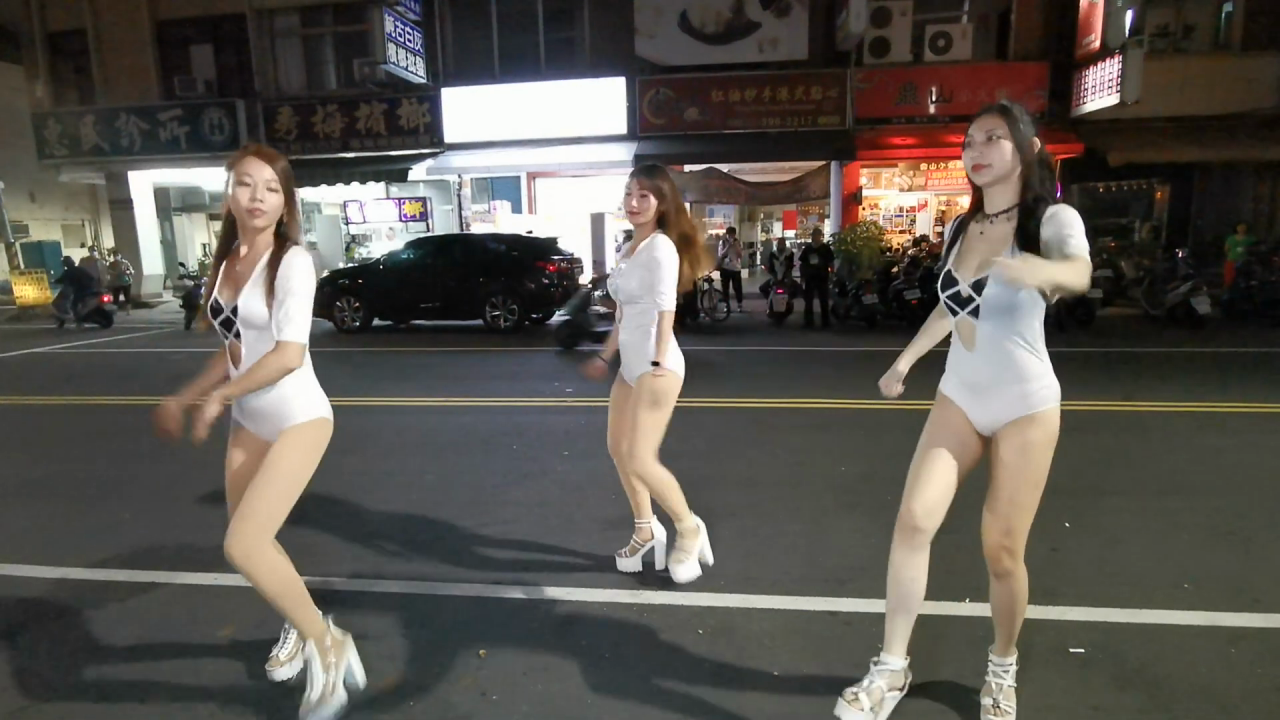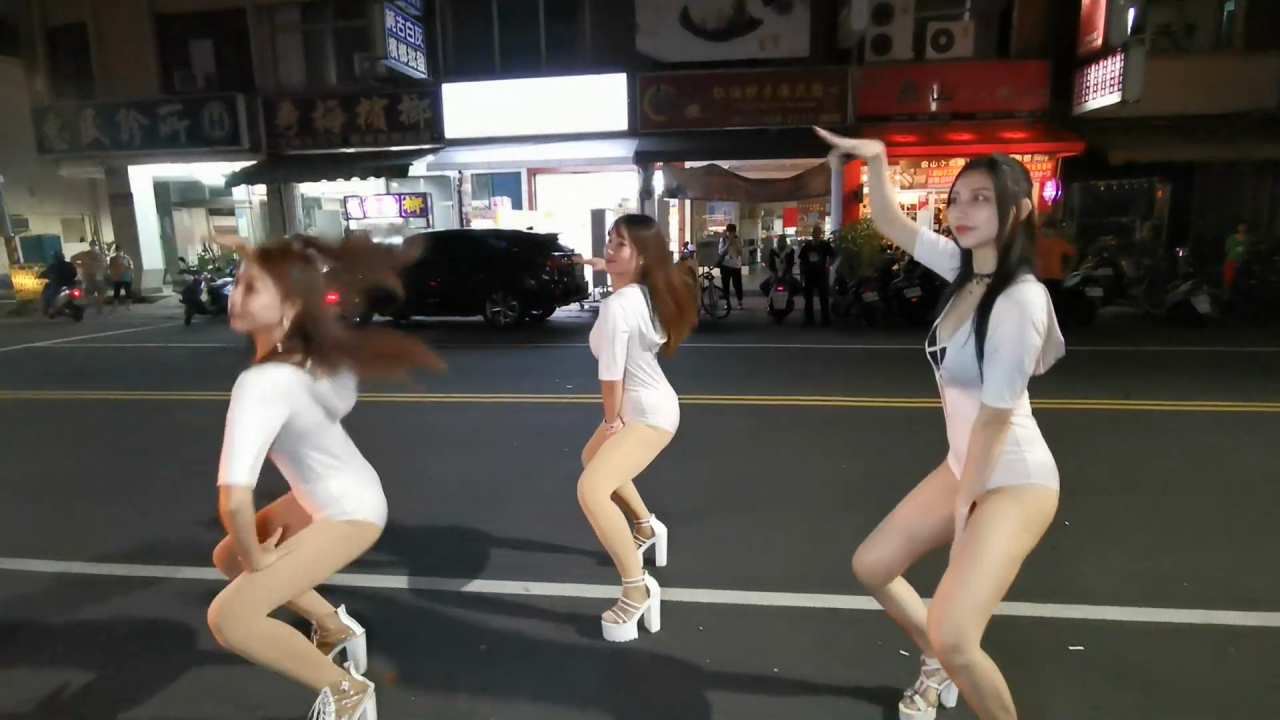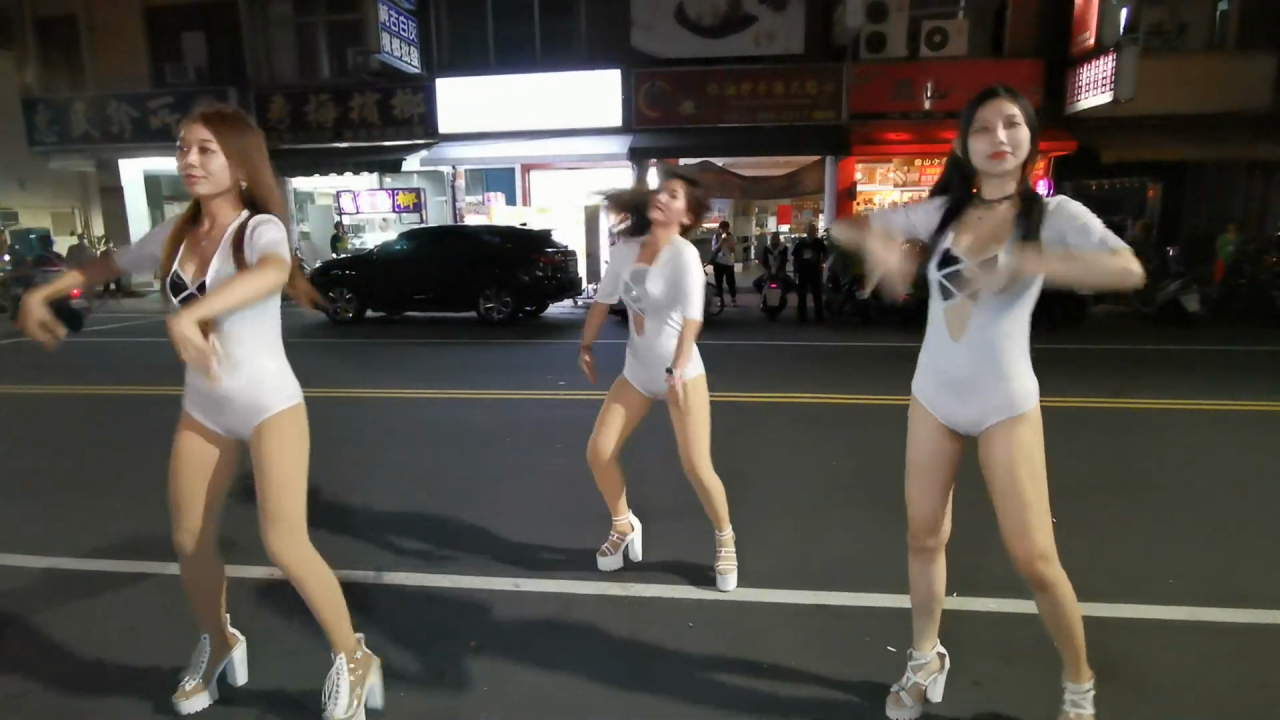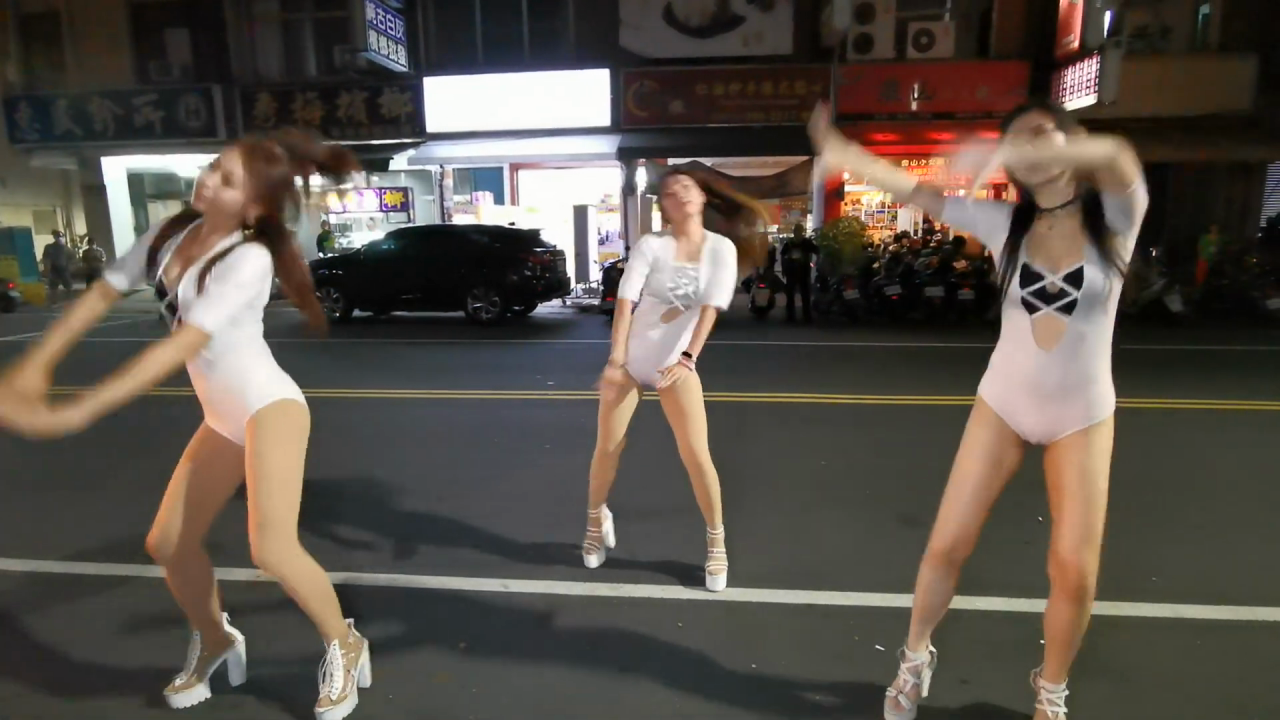
dt=1s
person 1, frame 1
left shoulder: (1054, 220)
right shoulder: (960, 228)
left elbow: (1077, 272)
left wrist: (1034, 270)
right wrist: (904, 361)
left hip: (1024, 407)
right hip: (958, 400)
left knee: (1001, 551)
right knee: (915, 522)
left ankle: (1001, 667)
right ankle: (890, 668)
person 1, frame 2
left shoulder: (1020, 299)
right shoulder: (964, 266)
left elbow: (998, 415)
right elbow: (890, 223)
left wrist: (963, 500)
right wrist: (873, 156)
left hip: (1014, 484)
right hip: (965, 470)
left knee: (952, 637)
right knee: (872, 566)
right ankle: (938, 668)
person 1, frame 3
left shoulder: (1054, 214)
right shoulder: (943, 211)
left elbow: (1128, 271)
right elbow: (847, 228)
left wrist: (1027, 263)
right wrist: (877, 241)
left hip: (1007, 407)
right hip: (934, 398)
left knee: (1035, 558)
right knee: (924, 537)
right ankle: (925, 661)
person 1, frame 4
left shoulder: (1117, 211)
right shoulder: (1006, 221)
left elbow: (1116, 158)
right elbow: (920, 196)
left wrist: (1010, 151)
right wrist: (844, 156)
left hip: (1081, 416)
right hip: (1004, 404)
left knee: (1075, 574)
right knee: (949, 544)
right ankle: (916, 658)
person 2, frame 1
left shoulder: (291, 262)
right shoulder: (225, 265)
left elbow: (288, 354)
left wrist: (218, 396)
right wrist: (186, 398)
left hip: (300, 420)
right hip: (249, 424)
left knee: (243, 546)
right knee: (251, 543)
left ankle: (326, 644)
right ankle: (301, 627)
person 2, frame 2
left shoulder: (263, 383)
right shoulder: (309, 348)
left elbow: (234, 497)
left wrist: (252, 556)
left hip: (351, 514)
right hip: (329, 498)
left knee: (228, 618)
right knee: (229, 559)
right ankle: (336, 630)
person 2, frame 3
left shoulder: (262, 229)
right shoulder: (177, 232)
left elbow: (273, 273)
right elbow: (110, 264)
left wrist: (190, 316)
right wrist: (43, 293)
left hip: (271, 405)
right hip: (203, 410)
left knee: (284, 543)
right knee: (190, 542)
left ankle: (355, 664)
right ankle: (219, 647)
person 2, frame 4
left shoulder: (250, 259)
right shoulder: (174, 234)
left elbow: (180, 346)
right elbow: (102, 293)
left wrist: (76, 412)
left hip: (271, 408)
right hip: (224, 422)
left knee: (272, 549)
right knee: (167, 543)
left ankle: (344, 645)
right ankle: (215, 642)
person 3, frame 1
left shoulder: (661, 247)
right shoulder: (631, 248)
left elbow: (666, 310)
left wrist: (658, 366)
right wrist: (606, 354)
left hip: (657, 365)
right hip: (630, 363)
left knee: (640, 461)
right knee: (619, 449)
left ankle: (688, 528)
right ankle: (646, 531)
person 3, frame 2
left shoulder: (615, 308)
right shoulder: (645, 293)
left elbow: (611, 375)
left wrist: (613, 419)
left hip: (648, 416)
right hip: (644, 407)
left knee: (590, 491)
right knee: (592, 460)
left ankle: (637, 590)
right ankle: (646, 529)
person 3, frame 3
left shoulder: (684, 254)
right shoulder: (625, 249)
left elbow: (692, 318)
right elbow: (603, 299)
left wrist: (676, 371)
right wrist: (586, 345)
left hip: (683, 373)
right hip: (637, 374)
left knee: (696, 466)
right knee: (598, 453)
left ankle: (724, 541)
right ankle: (623, 527)
person 3, frame 4
left shoulder: (722, 249)
right shoulder: (650, 245)
left elbow: (711, 308)
right elbow: (625, 302)
left wrist: (688, 357)
right wrist: (615, 359)
left hip: (677, 363)
right hip: (630, 358)
left knee: (697, 456)
right knee: (608, 448)
left ankle: (715, 541)
right ankle: (597, 519)
